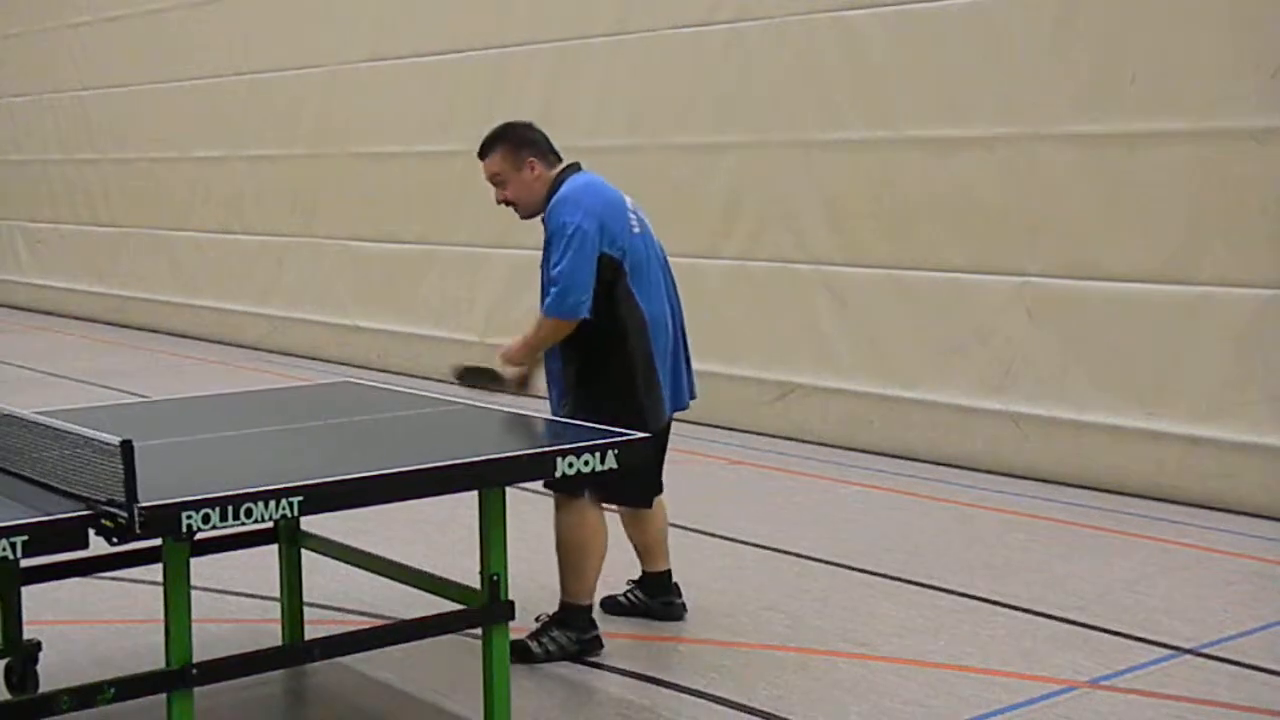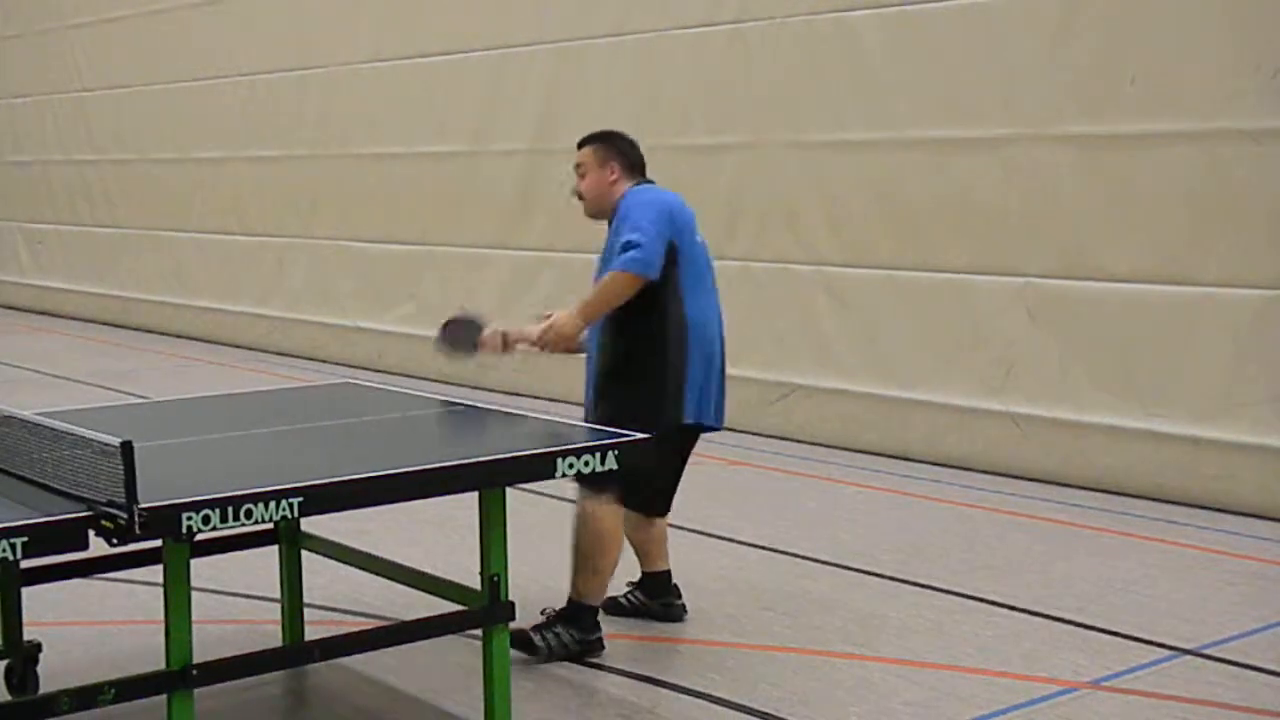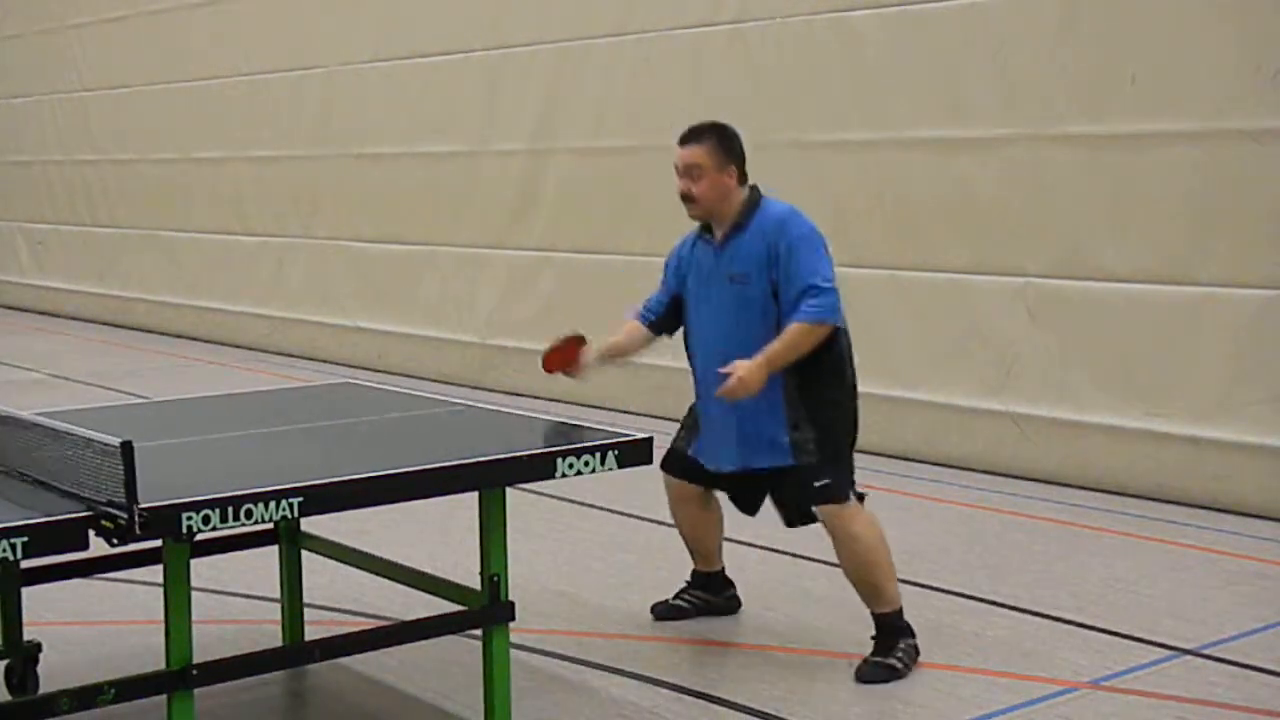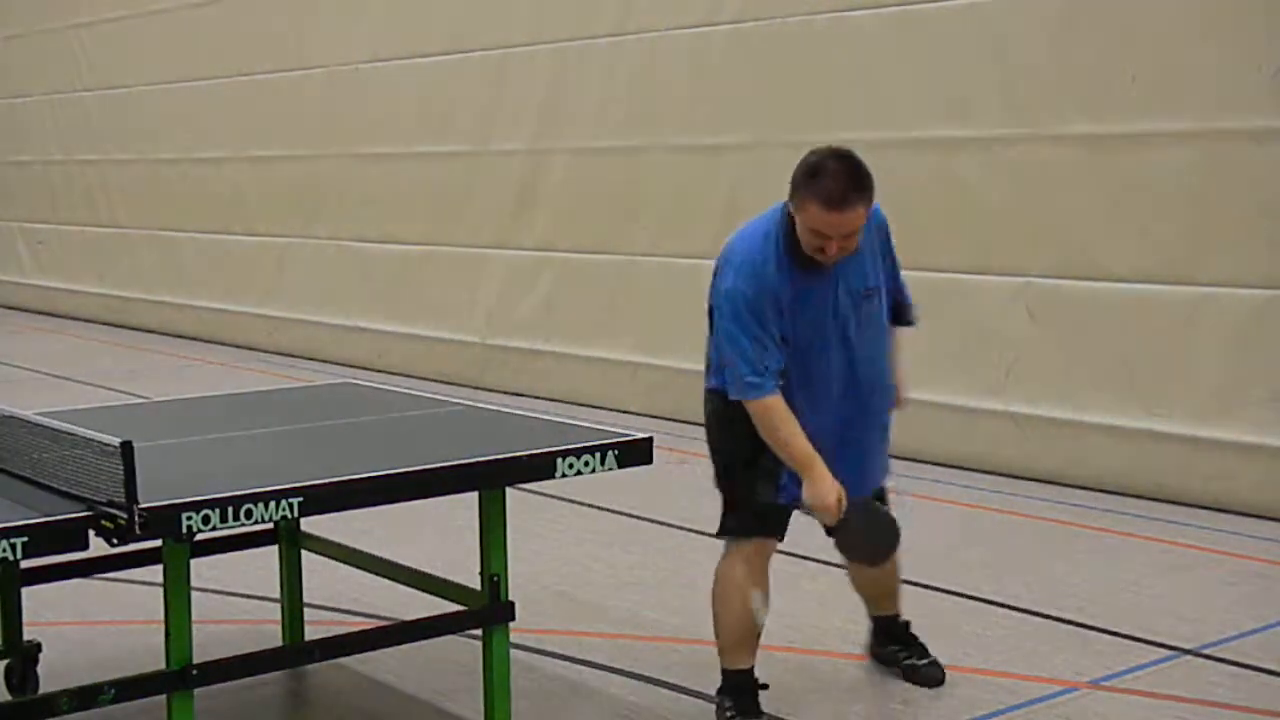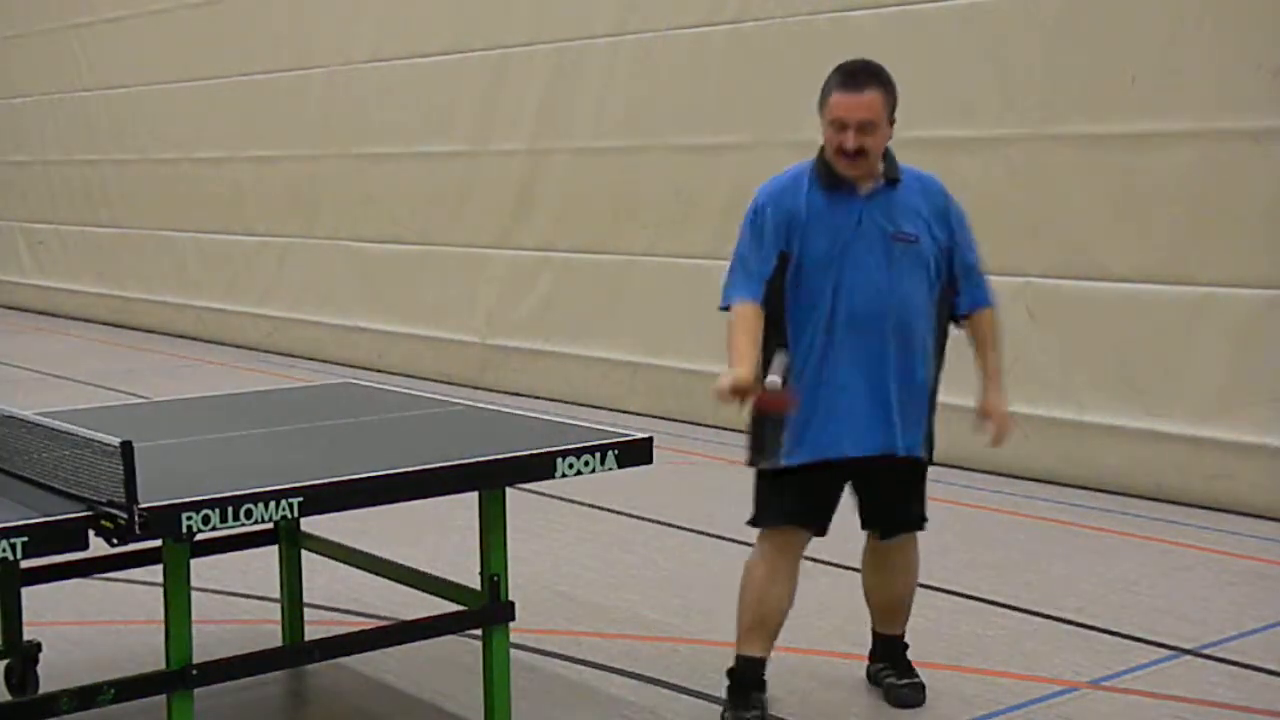
dt=1s
person 1, frame 1
left shoulder: (573, 205)
right shoulder: (588, 195)
left elbow: (567, 307)
left wrist: (526, 350)
right wrist: (539, 357)
left hip: (618, 379)
right hip: (642, 372)
left knee: (578, 490)
right knee: (631, 485)
left ankle: (575, 623)
right ankle: (659, 588)
person 1, frame 2
left shoulder: (643, 204)
right shoulder: (647, 212)
left elbow: (635, 267)
right elbow: (612, 323)
left wrist: (577, 316)
right wrist: (540, 332)
left hip: (652, 382)
right hip: (665, 382)
left knee: (600, 490)
right knee: (632, 490)
left ankle: (579, 621)
right ankle: (658, 588)
person 1, frame 3
left shoulder: (785, 228)
right shoulder: (689, 251)
left elbow: (820, 312)
right elbow: (654, 319)
left wrist: (760, 365)
right wrist: (598, 353)
left hip: (804, 404)
right hip: (724, 409)
left knee: (837, 508)
right knee: (682, 479)
left ankle: (895, 633)
right ankle: (712, 585)
person 1, frame 4
left shoulder: (874, 230)
right shoulder: (748, 266)
left elbow: (891, 307)
right elbow: (756, 389)
left wrist: (888, 376)
right wrist: (812, 471)
left hip: (849, 419)
right hip: (759, 421)
right knee: (750, 541)
left ankle: (891, 633)
person 1, frame 5
left shoulder: (929, 199)
right shoulder: (780, 199)
left elbow: (974, 300)
right elbow: (748, 294)
left wrist: (992, 385)
right wrist: (743, 364)
left hip: (900, 410)
right hip: (809, 412)
left knee: (894, 535)
right knee: (783, 535)
left ankle: (888, 653)
